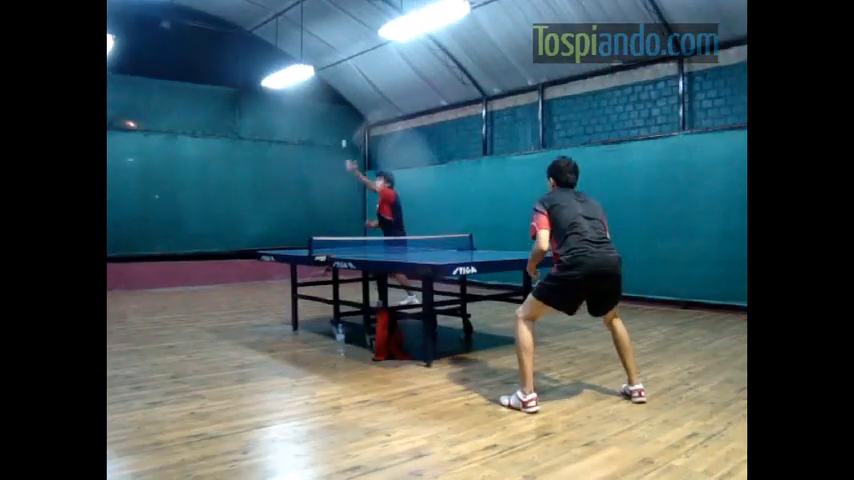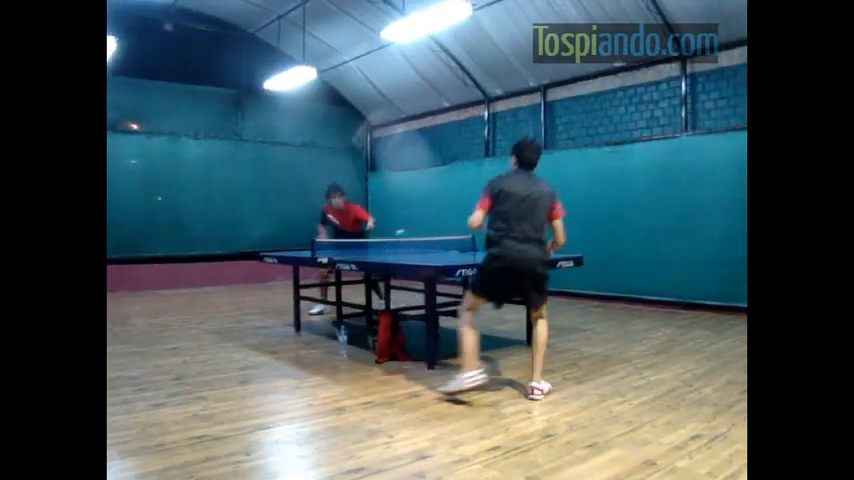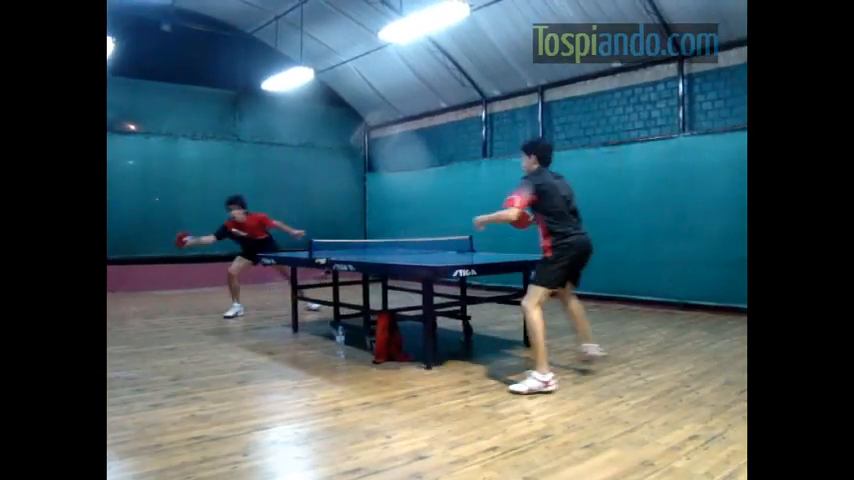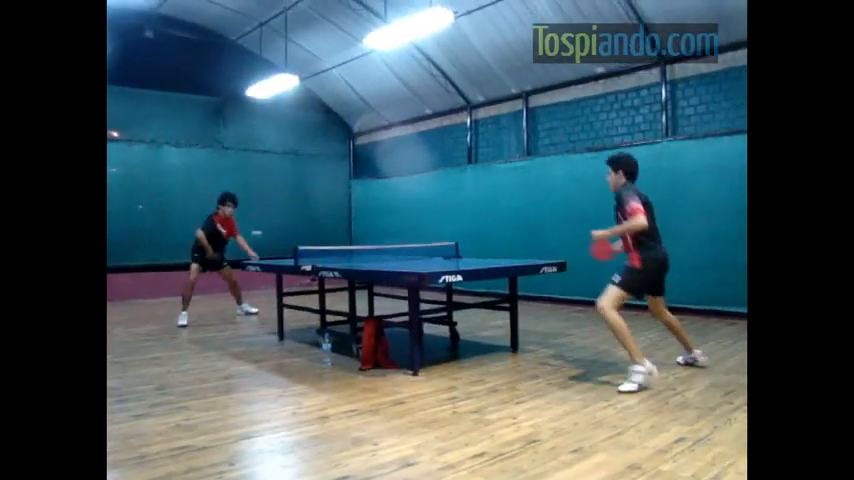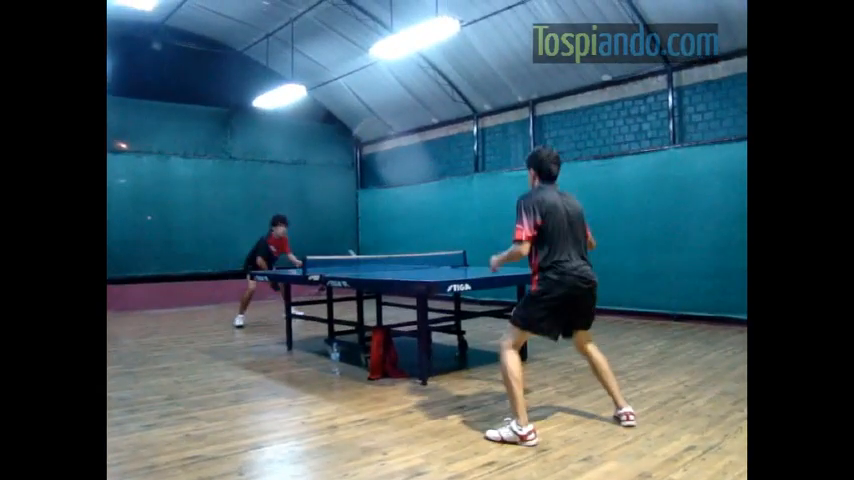
dt=1s
person 1, frame 1
left shoulder: (546, 202)
right shoulder: (592, 202)
left elbow: (542, 246)
left wrist: (531, 266)
left hip: (575, 265)
right hip: (610, 262)
left knee: (524, 317)
right knee: (612, 319)
left ankle: (527, 394)
right ankle: (635, 385)
person 1, frame 2
left shoulder: (499, 183)
right shoulder: (547, 192)
left elbow: (475, 223)
right elbow: (560, 239)
right wrist: (546, 251)
left hip: (501, 258)
right hip: (534, 262)
left knee: (467, 309)
right knee: (539, 317)
left ankle: (469, 373)
right ankle: (537, 382)
person 1, frame 3
left shoulder: (532, 182)
right shoulder: (559, 181)
left elbow: (511, 214)
left wrist: (483, 219)
right wrist: (538, 217)
left hip: (560, 249)
right hip: (580, 244)
left knee: (530, 305)
right knee: (565, 295)
left ankle: (542, 375)
right ankle: (589, 345)
person 1, frame 4
left shoulder: (625, 193)
right shoulder: (631, 194)
left elbow: (641, 223)
left wrist: (607, 233)
right wrist: (620, 245)
left hip: (643, 262)
right hip: (655, 260)
left knee: (605, 305)
right knee: (658, 310)
left ankle: (641, 365)
right ankle: (693, 353)
person 1, frame 5
left shoulder: (529, 200)
right shoulder: (573, 202)
left elbow: (522, 249)
right elbow: (590, 243)
left wrist: (498, 260)
left hip: (552, 285)
right hip: (585, 281)
left knee: (509, 345)
right knee: (586, 345)
left ankle: (522, 426)
right ankle: (623, 408)
person 2, frame 1
left shoulder: (389, 194)
right shoulder: (383, 199)
left elbow: (373, 186)
left wrist: (355, 171)
right wrist: (373, 224)
left ankle: (411, 296)
person 2, frame 2
left shoulder: (354, 208)
right shoulder: (326, 210)
left elbow: (369, 218)
right elbow: (321, 225)
left wrist: (370, 223)
right wrist: (322, 236)
right knee: (324, 273)
right ankle: (323, 305)
person 2, frame 3
left shoulder: (257, 218)
right shoulder: (229, 225)
left elbow: (275, 223)
right elbow: (213, 238)
left wrist: (293, 232)
right wrist: (193, 241)
left hip: (269, 249)
right hip: (249, 252)
left knee: (287, 273)
right knee: (232, 272)
right ankle: (237, 306)
person 2, frame 4
left shoulder: (230, 220)
right shoulder: (212, 220)
left elbow: (237, 237)
right elbow: (199, 234)
left wrist: (249, 252)
right wrist: (209, 250)
left hip: (217, 255)
right hip: (200, 253)
left knee: (232, 280)
right knee: (192, 279)
left ankle: (242, 306)
right ankle: (183, 314)
person 2, frame 5
left shoulder: (283, 239)
right shoulder: (265, 240)
left elbow: (288, 254)
right elbow: (259, 260)
left wrist: (296, 261)
left hip: (267, 266)
right hip: (253, 266)
right knee: (251, 288)
left ankle: (290, 310)
right ankle: (240, 316)
